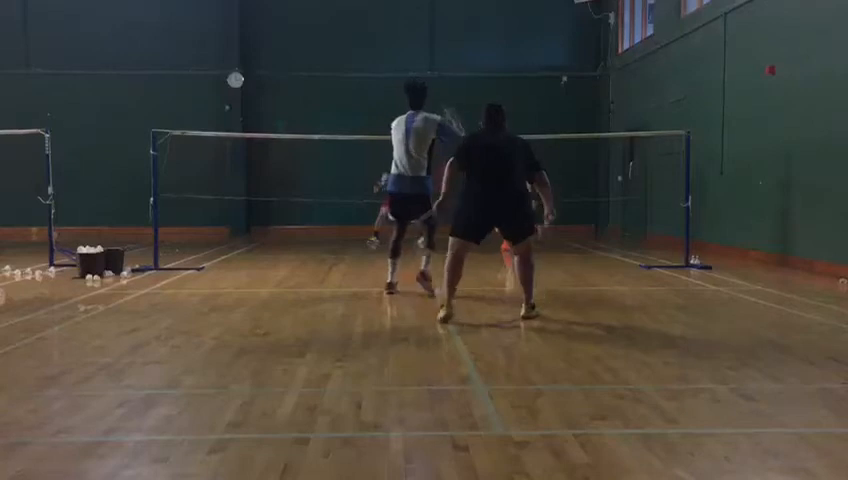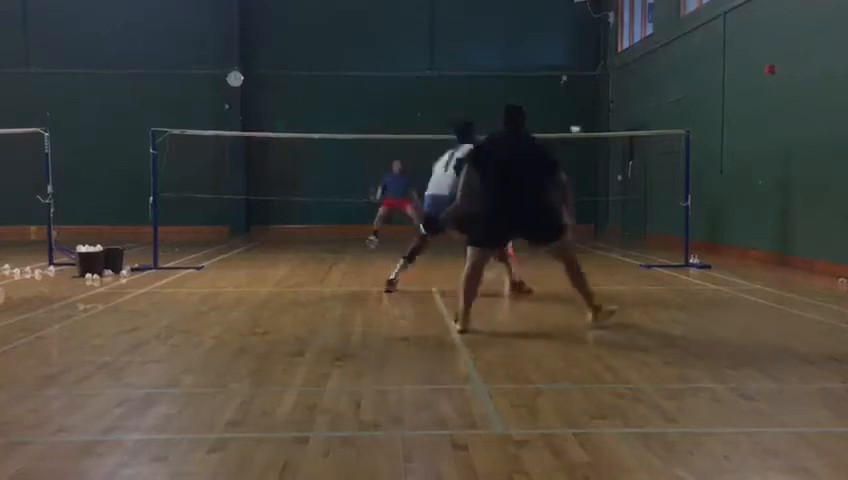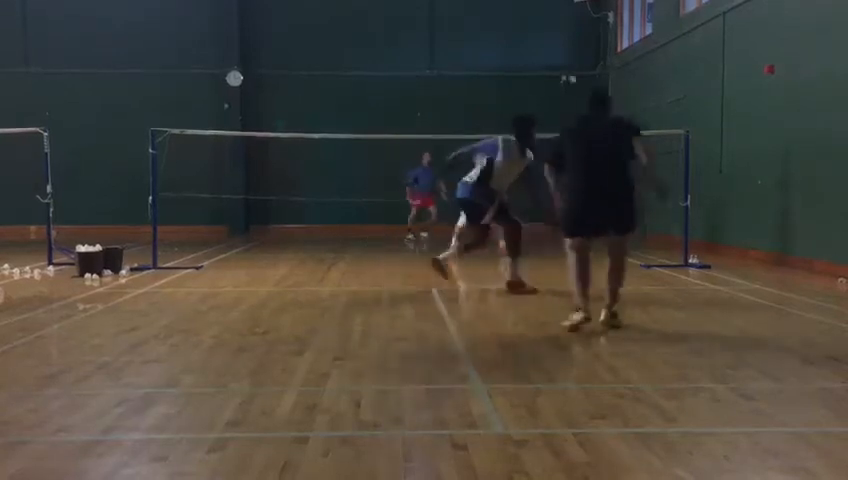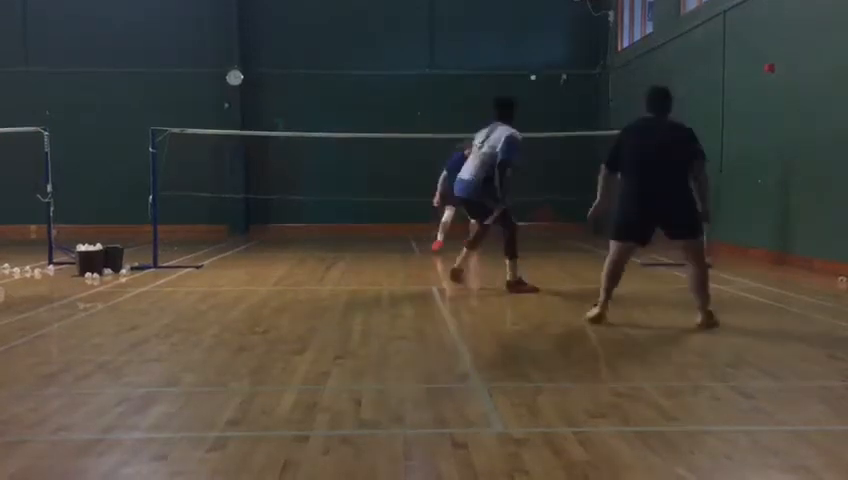
dt=0.4s
person 1, frame 1
left shoulder: (472, 141)
right shoulder: (520, 145)
left elbow: (454, 165)
right elbow: (540, 178)
left wrist: (444, 196)
right wrist: (549, 205)
left hip: (476, 204)
right hip: (514, 205)
left knee: (455, 253)
right knee: (523, 253)
left ankle: (447, 306)
right ankle: (528, 305)
person 1, frame 2
left shoulder: (488, 146)
right shoulder: (536, 148)
left elbow: (470, 170)
right elbow: (559, 181)
left wrist: (460, 203)
right wrist: (567, 212)
left hip: (495, 213)
right hip: (534, 211)
left knee: (475, 264)
right knee: (568, 257)
left ankle: (463, 317)
right ankle: (594, 309)
person 1, frame 3
left shoulder: (571, 133)
right shoulder: (621, 126)
left elbow: (553, 169)
right elbow: (638, 145)
left wrist: (560, 197)
left hip: (581, 197)
right hip: (618, 196)
left knee: (577, 253)
right knee: (617, 254)
left ankle: (582, 308)
right ankle: (609, 311)
person 1, frame 4
left shoulder: (629, 133)
right shoulder: (683, 133)
left elbow: (609, 169)
right elbow: (697, 170)
left wrist: (602, 201)
right wrist: (704, 203)
left hip: (635, 204)
right hip: (677, 204)
left knee: (617, 255)
right knee: (696, 257)
left ankle: (601, 306)
right ankle: (704, 312)
person 2, frame 1
left shoulder: (396, 123)
right shoulder: (433, 121)
right elbow: (457, 139)
right wrist: (454, 123)
left hip: (397, 183)
right hip: (420, 183)
left knee: (399, 231)
right knee: (431, 227)
left ankle: (391, 281)
right ankle: (425, 271)
person 2, frame 2
left shoulder: (445, 156)
right shoulder: (470, 150)
right elbow: (459, 167)
left hip: (431, 202)
right hip: (451, 204)
left knee: (421, 242)
left ankle: (393, 279)
right ankle: (514, 281)
person 2, frame 3
left shoulder: (528, 156)
right shoulder: (500, 144)
right elbow: (469, 150)
left hip: (488, 195)
right hip: (475, 192)
left knee: (481, 236)
right knee: (513, 227)
left ankle: (441, 259)
right ankle: (513, 280)
person 2, frame 4
left shoulder: (484, 132)
right shoulder: (511, 135)
right elbow: (502, 166)
right wrist: (501, 196)
left hip: (462, 186)
right hip: (478, 188)
left knee: (484, 225)
right knee: (509, 227)
left ankle: (459, 266)
right ankle: (514, 280)
